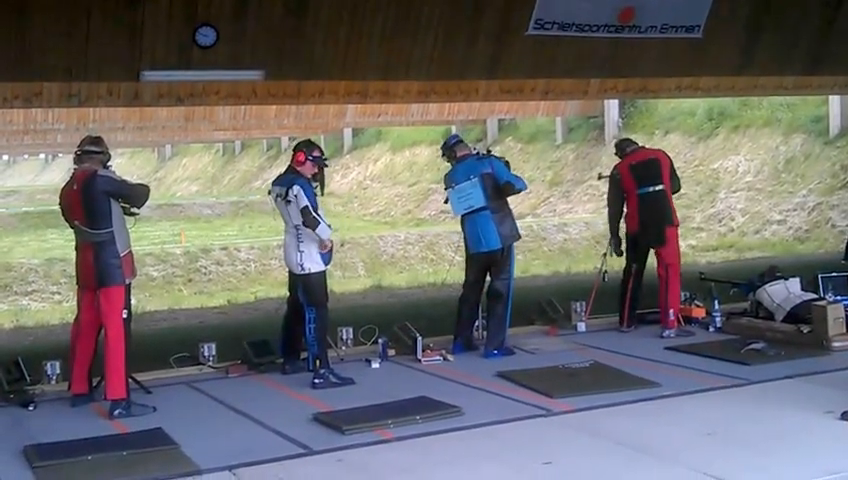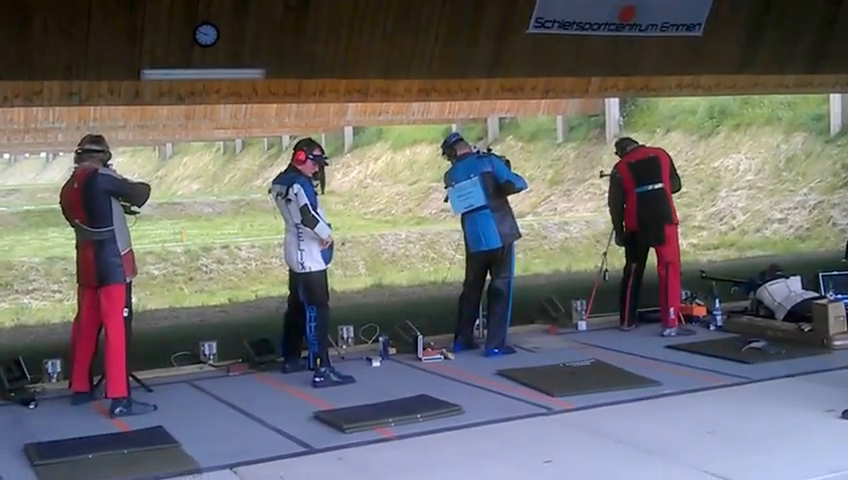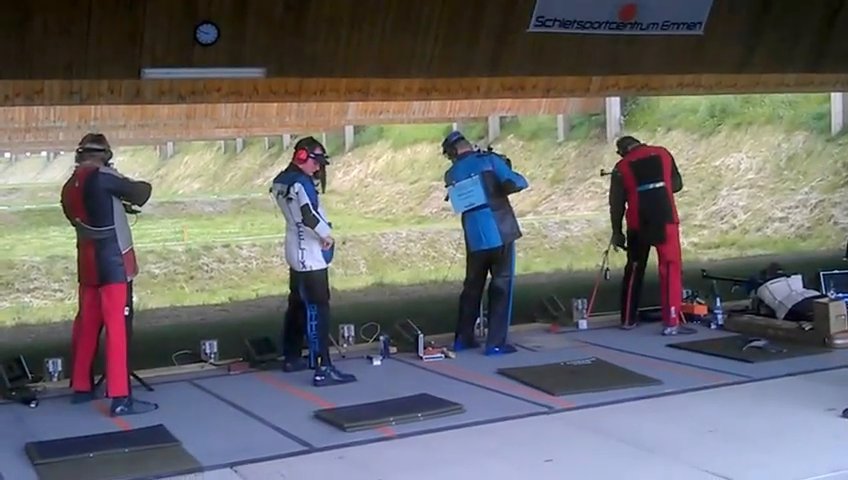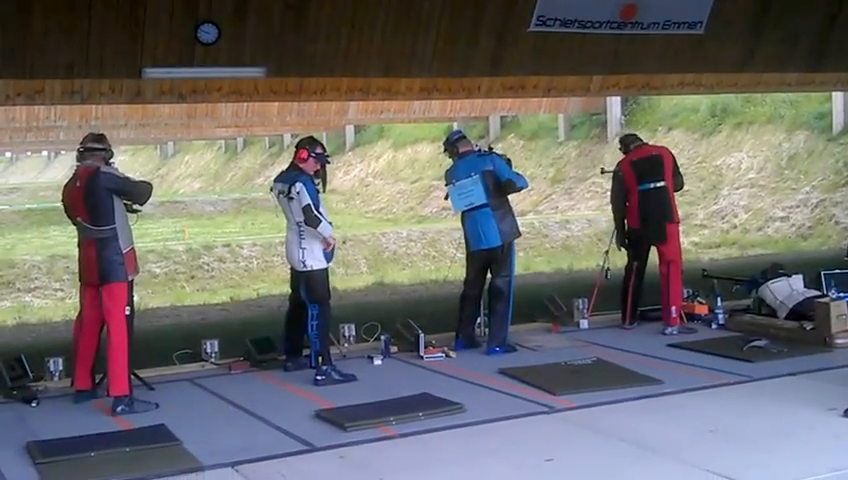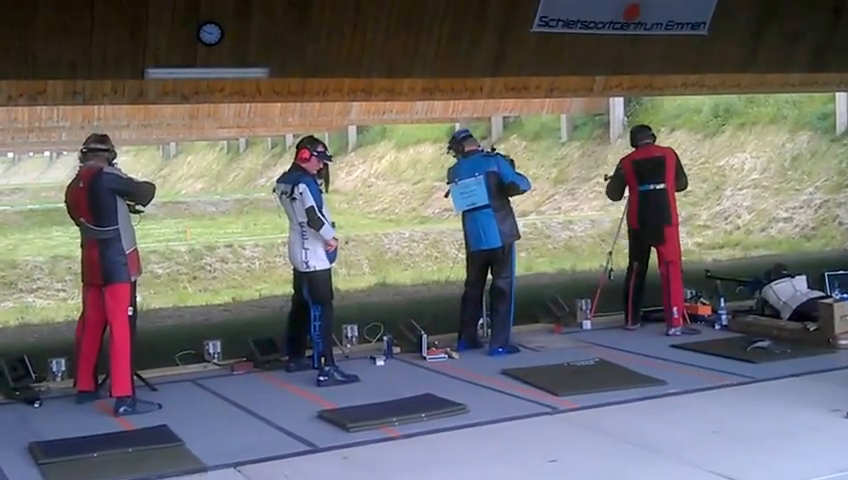
dt=0.5s
person 1, frame 1
left shoulder: (67, 190)
right shoulder: (99, 178)
right elbow: (140, 193)
left wrist: (115, 207)
right wrist: (128, 200)
left hip: (86, 264)
right hip: (111, 262)
left knee: (85, 325)
right knee: (115, 327)
left ankle: (79, 390)
right ankle: (118, 400)
person 1, frame 2
left shoulder: (68, 188)
right shoulder: (101, 177)
right elbow: (140, 192)
left wrist: (117, 206)
right wrist: (129, 199)
left hip: (87, 262)
right hip: (112, 260)
left knee: (85, 324)
right knee: (116, 326)
left ankle: (80, 388)
right ankle: (119, 399)
person 1, frame 3
left shoulder: (69, 187)
right shoulder: (101, 176)
right elbow: (141, 191)
left wrist: (117, 205)
right wrist: (129, 197)
left hip: (88, 262)
right hip: (113, 259)
left knee: (86, 323)
right knee: (117, 324)
left ankle: (81, 387)
right ankle: (120, 398)
person 1, frame 4
left shoulder: (70, 186)
right shoulder: (103, 175)
right elbow: (142, 191)
left wrist: (118, 204)
right wrist: (131, 195)
left hip: (88, 261)
right hip: (114, 259)
left knee: (88, 323)
right knee: (118, 324)
left ankle: (82, 386)
right ankle: (121, 397)
person 1, frame 5
left shoulder: (73, 187)
right shoulder: (106, 176)
right elbow: (146, 192)
left wrist: (121, 205)
right wrist: (133, 197)
left hip: (91, 261)
right hip: (117, 259)
left knee: (90, 323)
right knee: (121, 325)
left ankle: (85, 387)
right ankle: (123, 398)
person 2, frame 1
left shoulder: (279, 183)
right shoulder: (299, 184)
left elbow: (297, 214)
right elbow: (309, 217)
right wrist: (326, 237)
left hip: (294, 254)
right hip: (308, 256)
left knee: (296, 307)
right knee: (316, 312)
left ankle: (290, 360)
right ankle: (321, 372)
person 2, frame 2
left shoulder: (279, 182)
right shoulder: (300, 183)
left elbow: (296, 212)
right elbow: (308, 216)
right wrist: (326, 234)
left hip: (295, 252)
right hip: (309, 255)
left knee: (297, 305)
right knee: (317, 310)
left ankle: (291, 358)
right ankle: (322, 370)
person 2, frame 3
left shoulder: (280, 181)
right shoulder: (301, 182)
right elbow: (309, 215)
right wrist: (326, 235)
left hip: (296, 252)
right hip: (309, 254)
left knee: (297, 304)
right knee: (317, 309)
left ankle: (291, 357)
right ankle: (323, 369)
person 2, frame 4
left shoulder: (281, 180)
right shoulder: (302, 181)
right elbow: (310, 215)
right wrist: (328, 234)
left hip: (296, 251)
right hip: (310, 254)
left knee: (298, 304)
right knee: (318, 309)
left ankle: (292, 356)
right ankle: (323, 369)
person 2, frame 5
left shoulder: (284, 181)
right shoulder: (305, 182)
right elbow: (314, 217)
right wrist: (330, 237)
left hip: (299, 252)
right hip: (313, 254)
left knee: (301, 305)
right knee: (321, 309)
left ankle: (295, 357)
right ankle: (326, 369)
person 3, frame 1
left shoulder: (450, 178)
right shoulder: (488, 162)
right elbow: (515, 186)
right wrist: (504, 181)
left hip: (474, 241)
right hip: (499, 236)
left knee: (471, 289)
right knee: (500, 288)
left ankle: (461, 341)
right ankle: (495, 345)
person 3, frame 2
left shoulder: (451, 176)
right shoulder: (489, 161)
right elbow: (516, 184)
right wrist: (500, 187)
left hip: (474, 240)
right hip: (500, 235)
left knee: (471, 287)
right knee: (500, 287)
left ankle: (462, 339)
right ankle: (495, 344)
person 3, frame 3
left shoulder: (451, 175)
right shoulder: (489, 160)
right elbow: (516, 184)
right wrist: (503, 178)
left hip: (474, 239)
right hip: (500, 234)
left knee: (472, 286)
right knee: (501, 286)
left ankle: (463, 338)
right ankle: (496, 343)
person 3, frame 4
left shoulder: (451, 174)
right shoulder: (490, 160)
right elbow: (516, 184)
right wrist: (503, 177)
left hip: (474, 239)
right hip: (500, 234)
left knee: (472, 286)
right knee: (501, 286)
left ankle: (464, 337)
right ankle: (497, 342)
person 3, frame 5
left shoulder: (454, 172)
right shoulder: (494, 161)
right elbow: (520, 186)
right wrist: (509, 173)
left hip: (474, 239)
right hip: (500, 235)
left knee: (473, 286)
right knee: (502, 287)
left ankle: (466, 338)
right ankle: (499, 343)
person 4, frame 1
left shoulder: (619, 169)
right shoulder: (661, 156)
left elbow: (614, 206)
right elbow: (675, 186)
left wrist: (614, 235)
left hip: (638, 227)
right hip: (665, 222)
left knee: (633, 272)
right knee: (669, 271)
left ankle: (626, 322)
right ankle: (669, 324)
person 4, frame 2
left shoulder: (619, 168)
right shoulder: (661, 154)
left elbow: (615, 205)
right elbow: (676, 185)
left wrist: (619, 231)
left hip: (637, 226)
right hip: (664, 221)
left knee: (633, 271)
right knee: (669, 269)
left ankle: (627, 320)
right ankle: (670, 323)
person 4, frame 3
left shoulder: (621, 167)
right shoulder: (662, 154)
left elbow: (616, 204)
right elbow: (677, 184)
left wrist: (617, 232)
left hip: (638, 224)
right hip: (665, 220)
left knee: (634, 270)
right knee: (670, 269)
left ankle: (628, 319)
right ankle: (671, 322)
person 4, frame 4
left shoulder: (623, 165)
right shoulder: (664, 153)
left elbow: (617, 203)
right elbow: (678, 184)
left wrist: (620, 231)
left hip: (638, 224)
right hip: (665, 219)
left knee: (634, 269)
right knee: (670, 268)
left ankle: (628, 318)
right ankle: (671, 322)
person 4, frame 5
left shoulder: (626, 162)
right shoulder: (669, 154)
left elbow: (613, 194)
right elbow: (682, 183)
left wrist: (614, 182)
left hip: (639, 223)
right hip: (665, 221)
left knee: (636, 269)
right knee: (671, 269)
left ankle: (631, 319)
right ankle: (674, 323)
